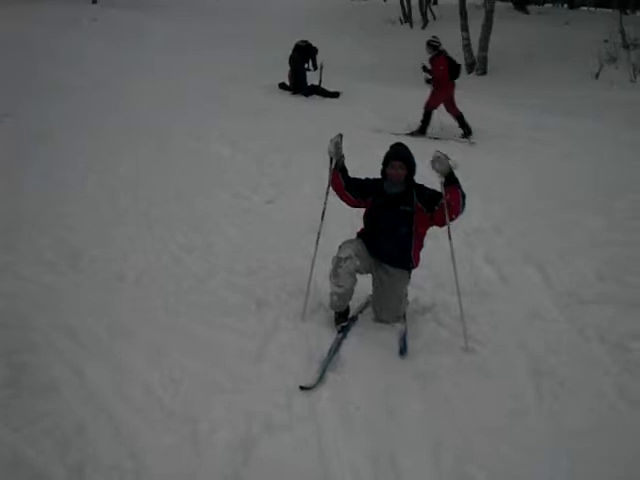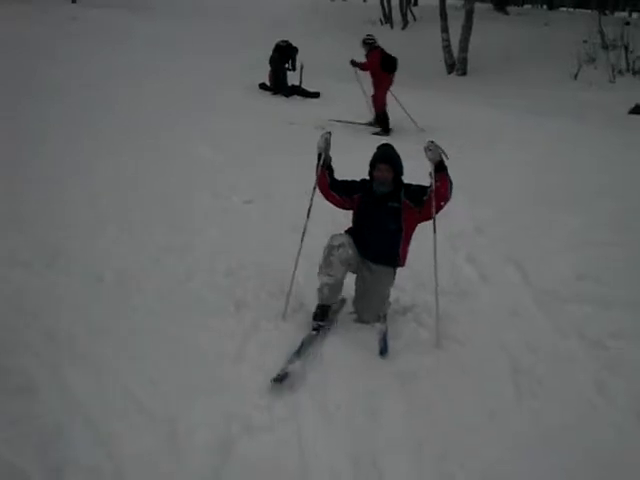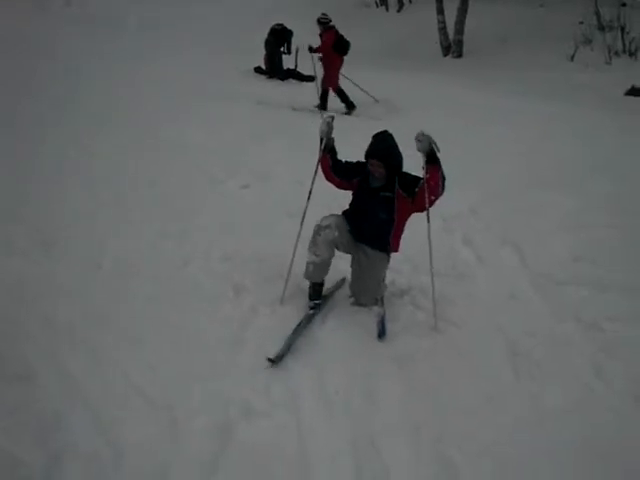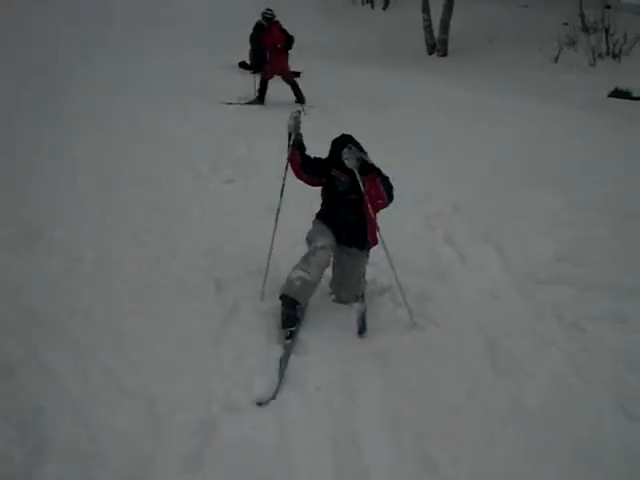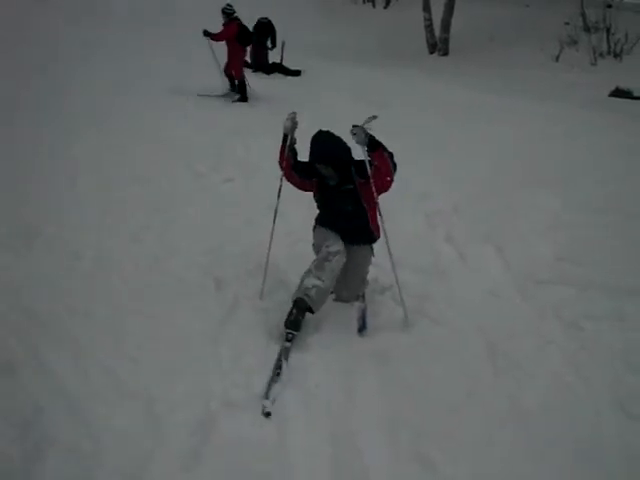
dt=0.5s
person 1, frame 1
left shoulder: (421, 197)
right shoulder: (374, 189)
left elbow: (452, 209)
right elbow: (346, 189)
left wrist: (447, 177)
right wrist: (337, 164)
left hip: (396, 266)
right hip: (367, 251)
left knee: (387, 318)
right knee: (346, 256)
left ankle: (395, 301)
right ankle: (340, 309)
person 1, frame 2
left shoulder: (409, 197)
right shoulder: (361, 190)
left elbow: (440, 197)
right elbow: (332, 190)
left wrist: (439, 166)
right wrist: (325, 161)
left hip: (382, 265)
right hip: (355, 250)
left knee: (368, 317)
right knee: (338, 246)
left ankle: (376, 303)
right ankle: (324, 304)
person 1, frame 3
left shoulder: (404, 186)
right shoulder: (360, 173)
left elbow: (432, 191)
right elbow: (334, 172)
left wrist: (430, 157)
right wrist: (327, 143)
left hip: (376, 248)
right hip: (349, 231)
left knee: (365, 300)
right knee: (327, 228)
left ankle: (370, 287)
right ankle: (316, 282)
person 1, frame 4
left shoulder: (367, 179)
right shoulder: (327, 172)
left elbow: (384, 197)
right elbow: (301, 165)
left wrist: (362, 167)
right wrist: (295, 138)
left hip: (355, 244)
right hip: (326, 228)
left knee: (346, 296)
right knee: (321, 250)
right ankle: (291, 301)
person 1, frame 5
left shoulder: (361, 173)
right shoulder: (317, 176)
left elbow: (386, 174)
right elbow: (291, 170)
left wrist: (370, 144)
right wrist: (288, 139)
left hip: (359, 241)
right hip: (328, 231)
left knee: (347, 296)
right knee: (333, 254)
left ankle: (354, 288)
right ankle: (302, 304)
